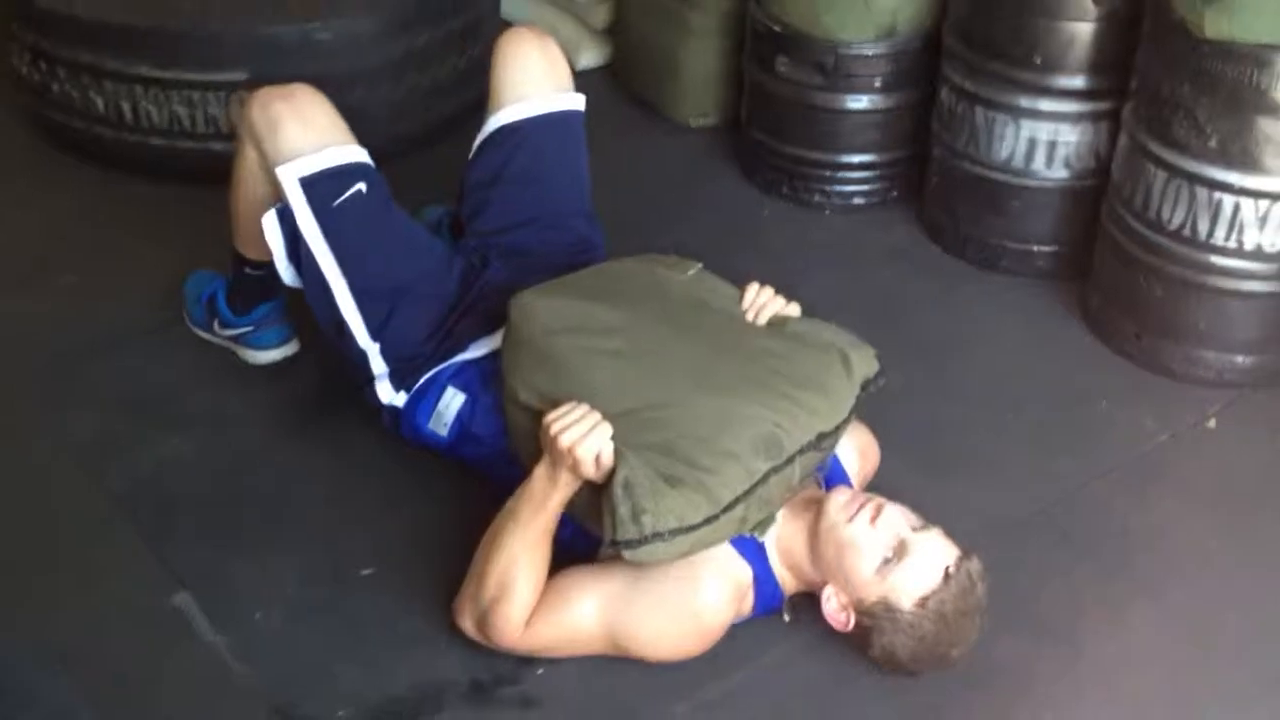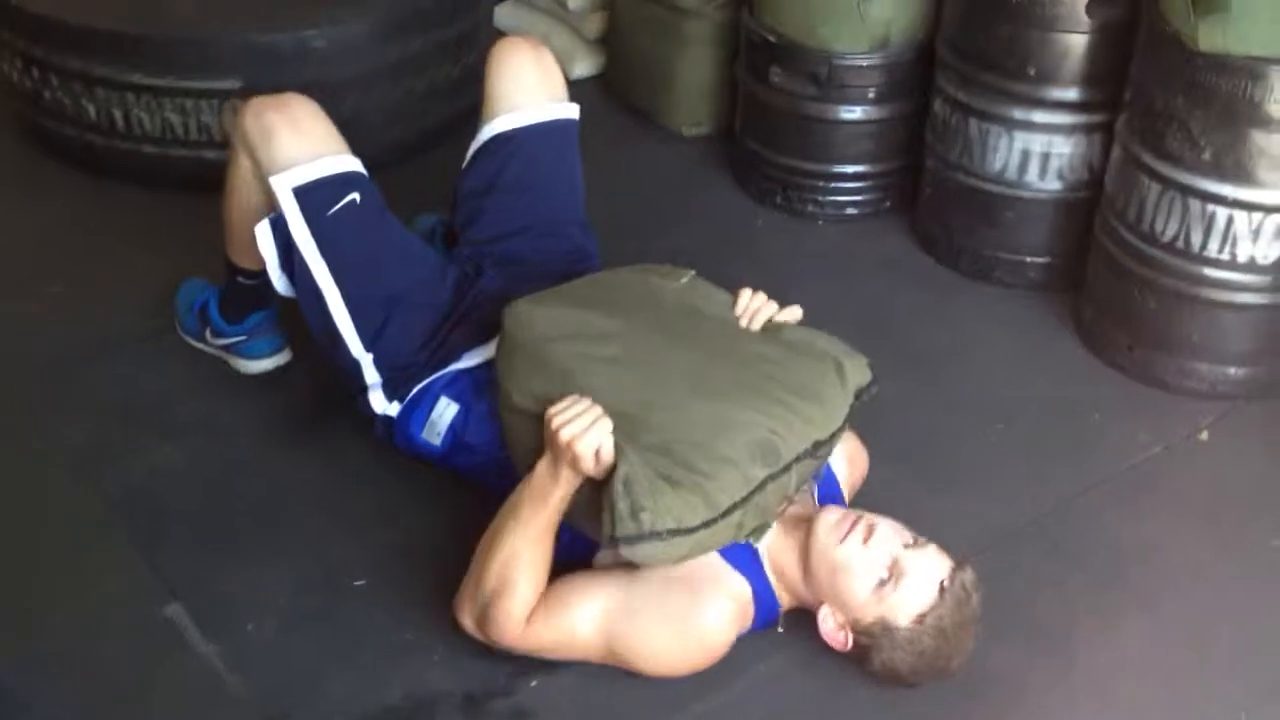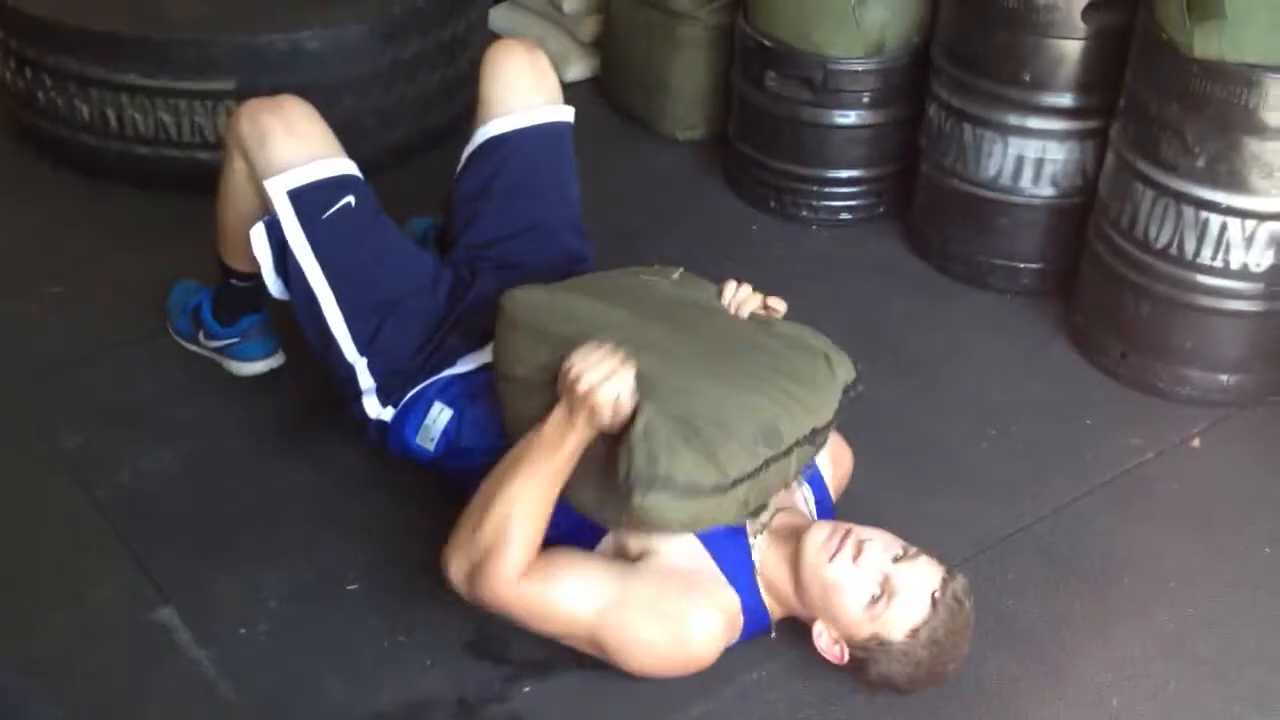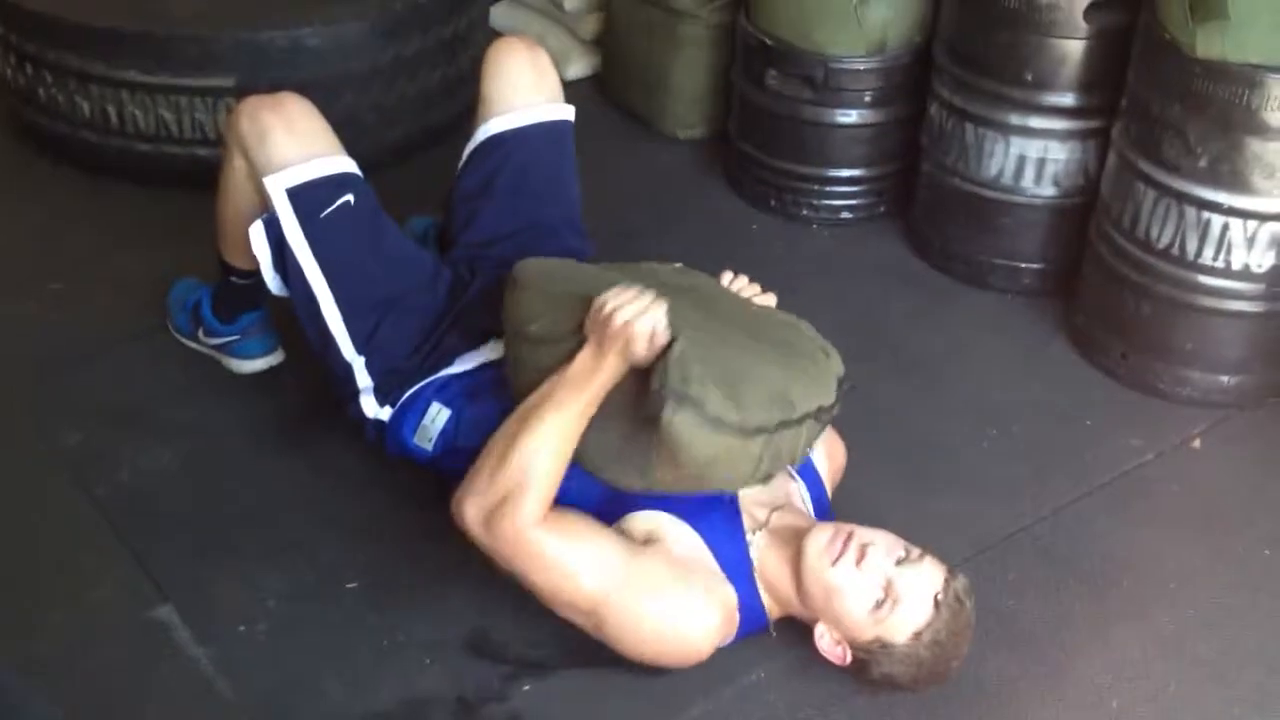
dt=0.1s
person 1, frame 1
left shoulder: (704, 599)
right shoulder: (843, 455)
left elbow: (487, 617)
left wrist: (557, 470)
right wrist: (771, 334)
left hip: (438, 360)
left knee: (280, 110)
right knee: (525, 46)
left ankle: (247, 309)
right ankle: (463, 233)
person 1, frame 2
left shoulder: (701, 617)
right shoulder: (834, 466)
left elbow: (485, 613)
left wrist: (557, 469)
right wrist: (766, 341)
left hip: (433, 370)
left knee: (275, 119)
right knee: (518, 56)
left ankle: (240, 317)
right ankle: (460, 246)
person 1, frame 3
left shoulder: (691, 620)
right shoulder: (819, 471)
left elbow: (476, 565)
left wrist: (570, 420)
left hip: (427, 375)
left knee: (269, 122)
right knee: (514, 58)
left ankle: (232, 318)
right ankle: (453, 250)
person 1, frame 4
left shoulder: (687, 613)
right shoulder: (816, 467)
left elbow: (489, 512)
left wrist: (597, 361)
left hip: (425, 373)
left knee: (269, 119)
right knee: (516, 57)
left ankle: (232, 315)
right ankle: (456, 254)
